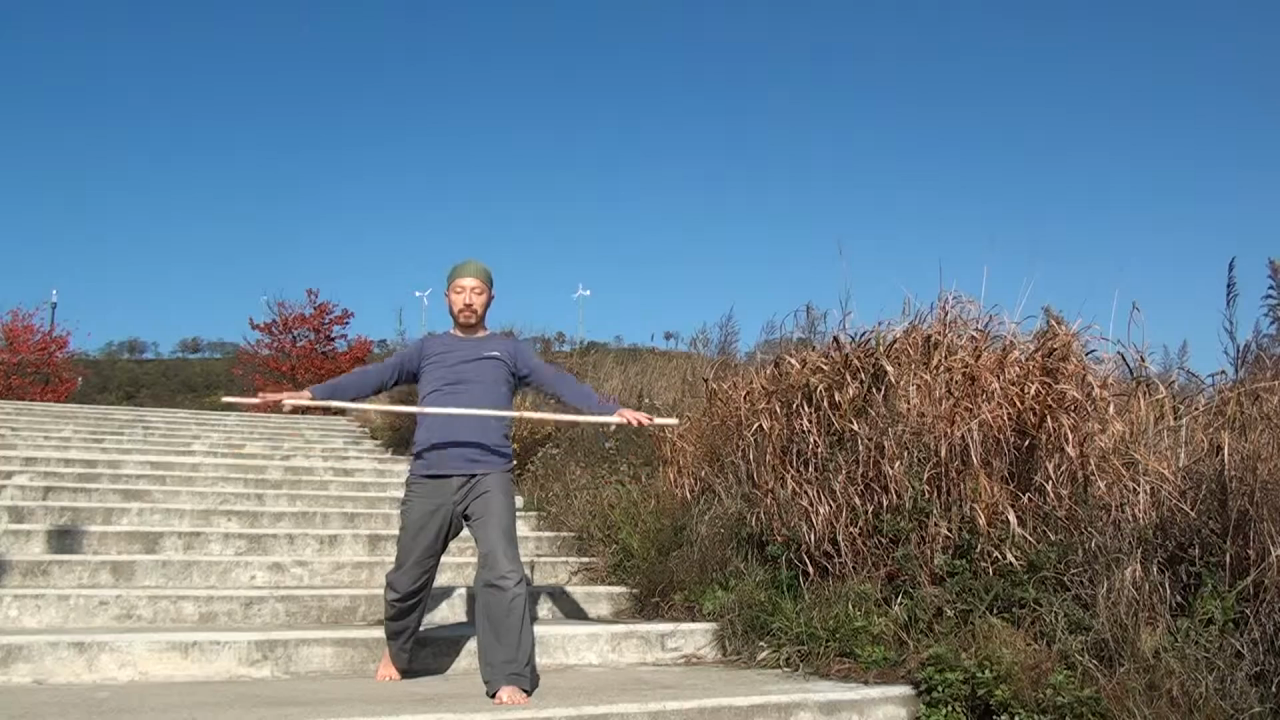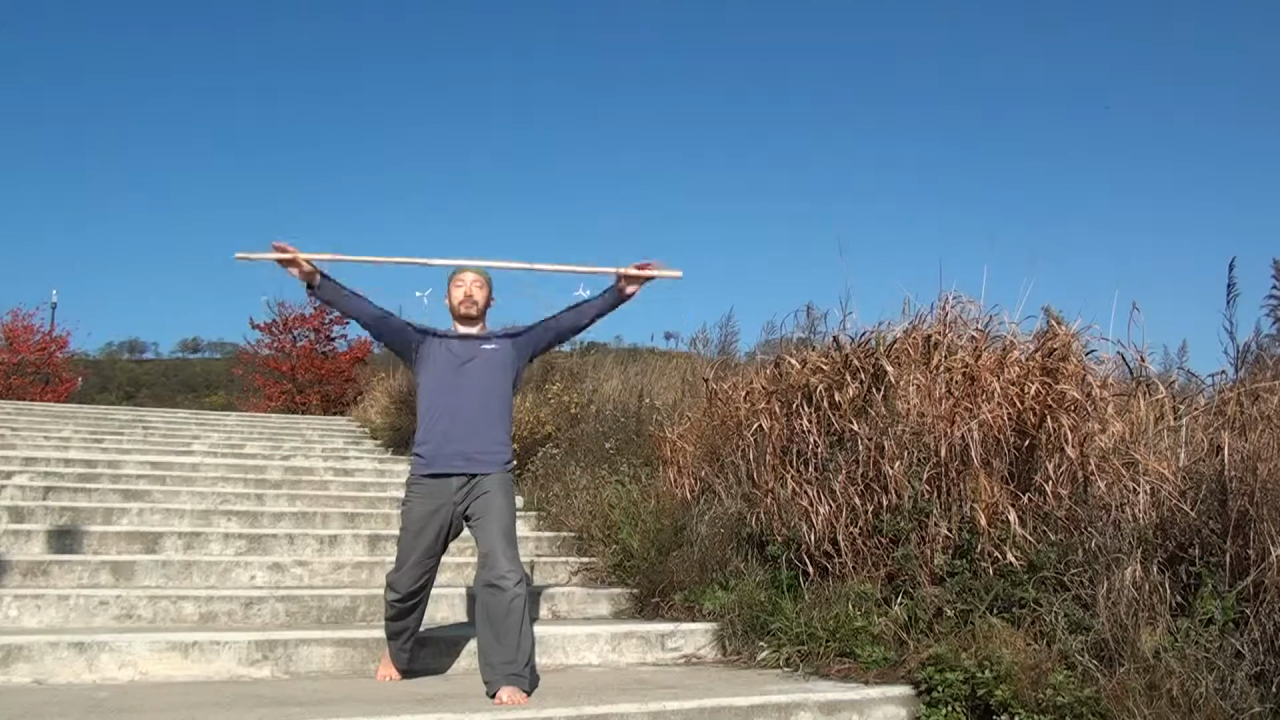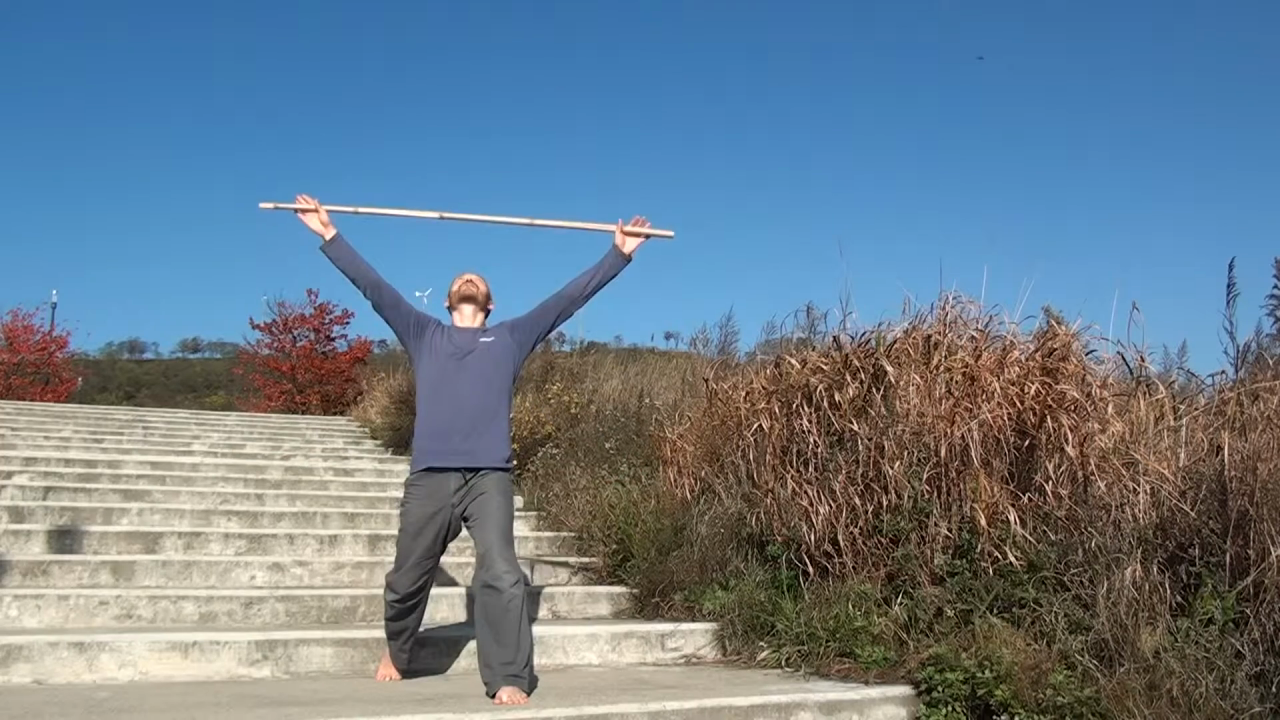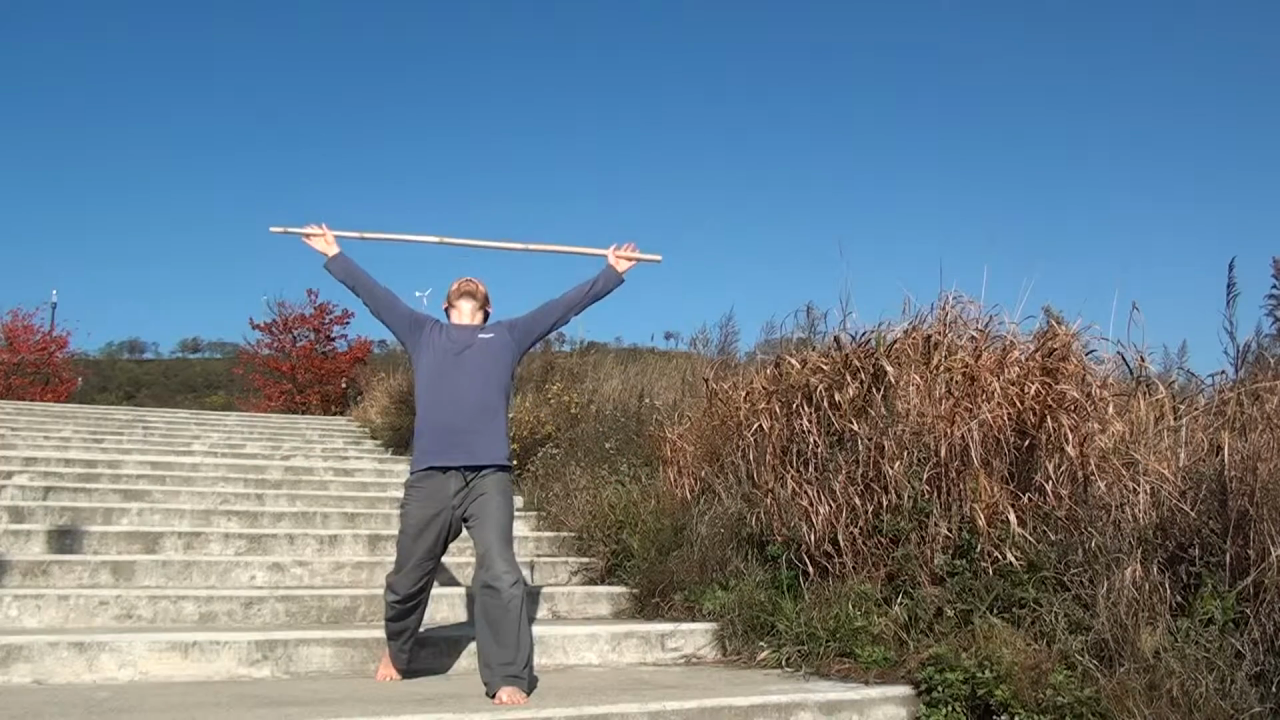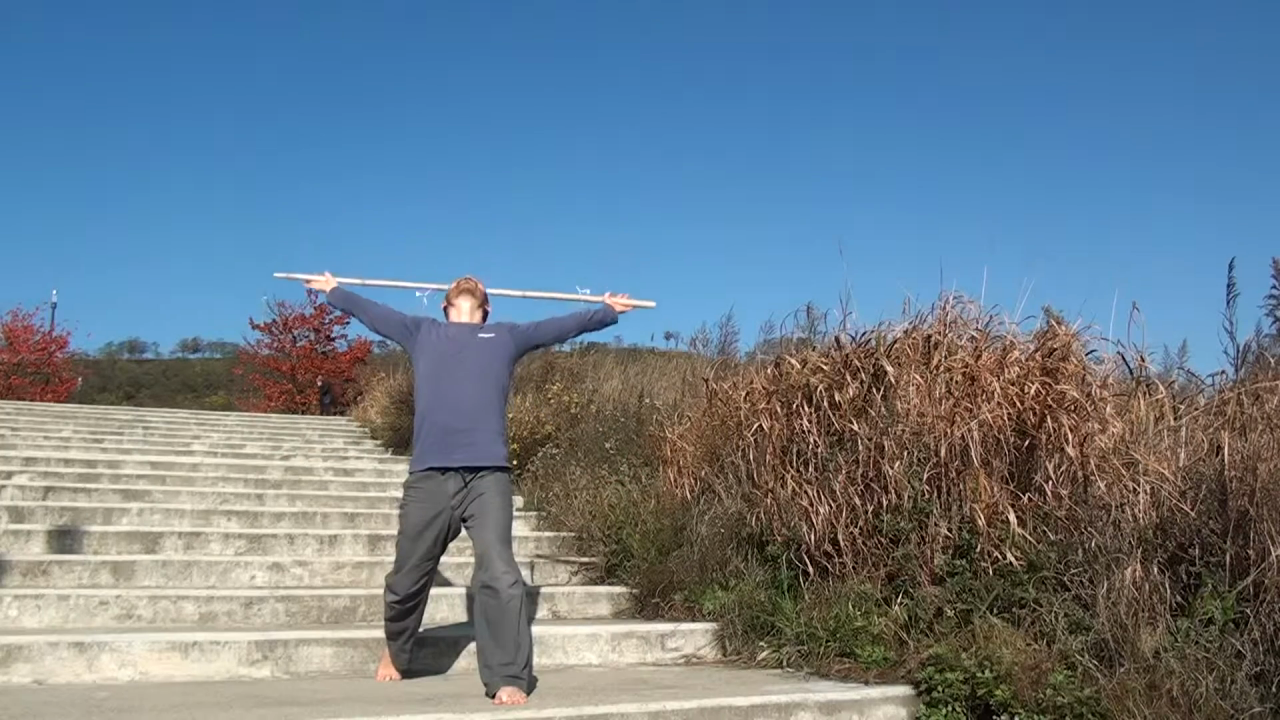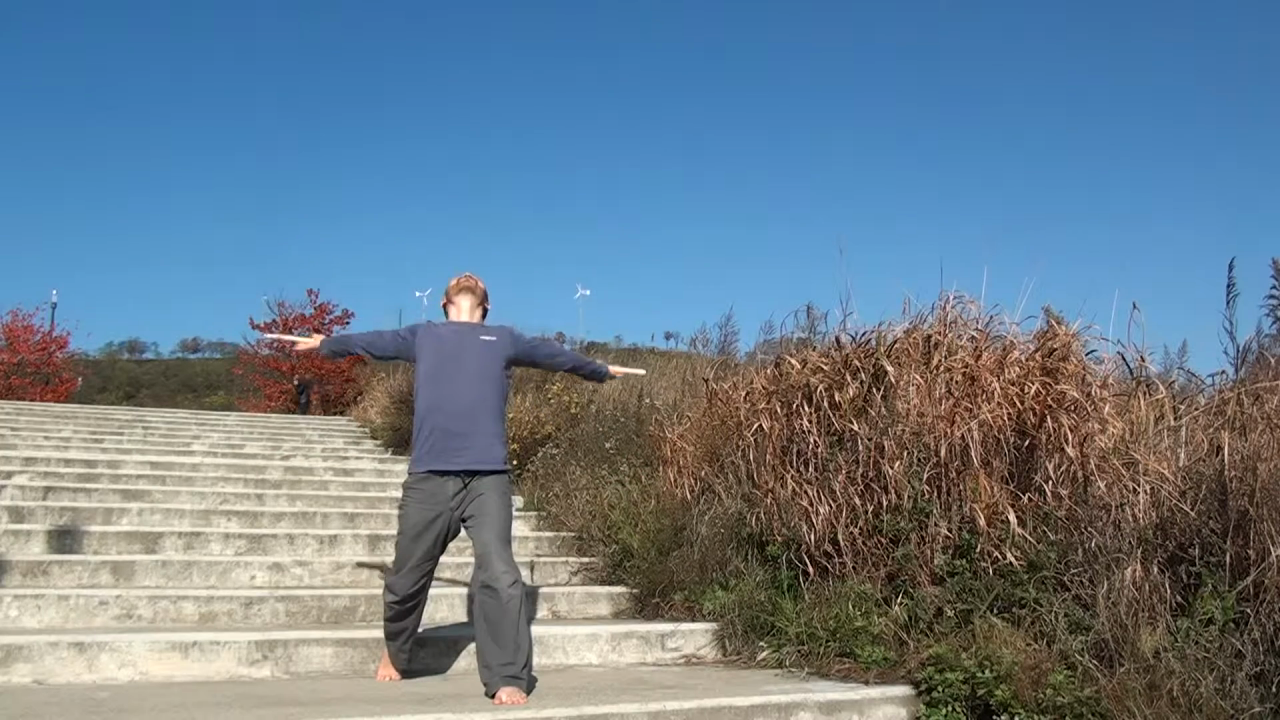
dt=0.4s
person 1, frame 1
left shoulder: (511, 350)
right shoulder: (426, 348)
left elbow: (558, 381)
right elbow: (375, 376)
left wrist: (612, 410)
right wrist: (311, 394)
left hip: (490, 477)
right hip: (429, 478)
left knee: (503, 574)
right knee: (407, 578)
left ankle: (509, 679)
right ankle: (396, 653)
person 1, frame 2
left shoulder: (513, 342)
right shoulder: (423, 342)
left elbow: (570, 320)
right elbow: (370, 316)
left wrist: (619, 293)
right wrist: (312, 279)
left hip: (491, 478)
right hip: (430, 480)
left knee: (502, 575)
right knee: (408, 578)
left ankle: (509, 680)
right ankle: (396, 653)
person 1, frame 3
left shoulder: (511, 338)
right shoulder: (423, 335)
left elbow: (571, 297)
right elbow: (373, 286)
left wrist: (619, 253)
right wrist: (329, 234)
left hip: (489, 477)
right hip: (429, 477)
left knee: (501, 576)
right knee: (407, 578)
left ankle: (510, 679)
right ankle: (396, 654)
person 1, frame 4
left shoulder: (507, 336)
right shoulder: (423, 333)
left elbow: (566, 305)
right elbow: (371, 293)
left wrist: (612, 272)
right wrist: (333, 254)
left hip: (489, 476)
right hip: (430, 476)
left knee: (501, 576)
right knee: (408, 578)
left ankle: (509, 679)
right ankle: (395, 655)
person 1, frame 5
left shoulder: (506, 336)
right shoulder: (422, 333)
left elbow: (565, 325)
right elbow: (370, 312)
left wrist: (608, 311)
right wrist: (333, 290)
left hip: (488, 475)
right hip: (429, 476)
left knee: (499, 576)
right knee: (407, 577)
left ankle: (509, 680)
right ankle: (395, 654)
person 1, frame 6
left shoulder: (504, 340)
right shoulder: (422, 335)
left elbow: (560, 356)
right elbow: (367, 342)
left wrist: (601, 371)
right wrist: (324, 344)
left hip: (488, 477)
right hip: (428, 477)
left knee: (498, 575)
right knee: (406, 577)
left ankle: (509, 679)
right ankle: (395, 653)
